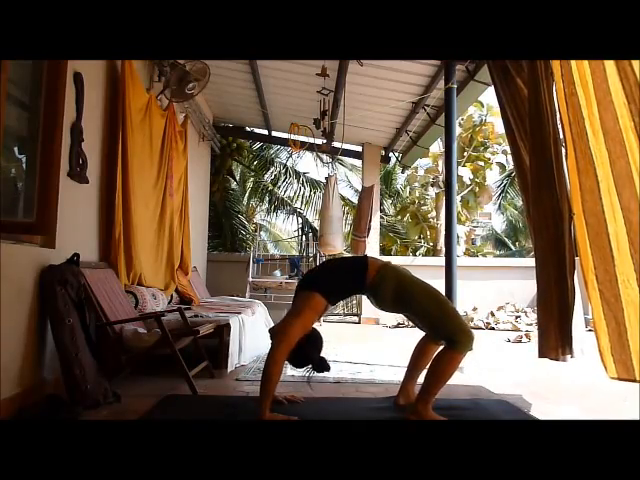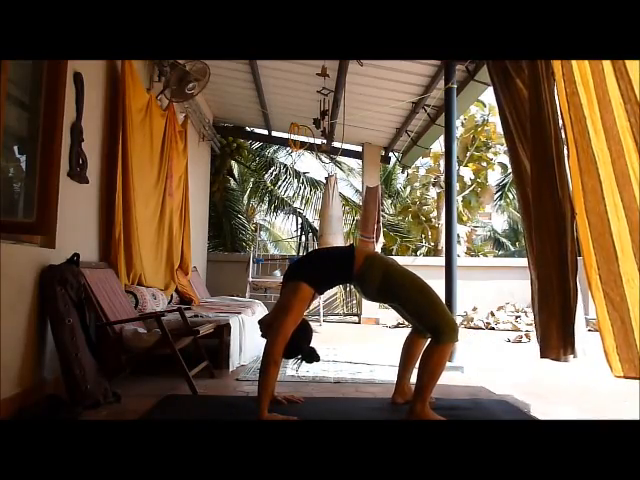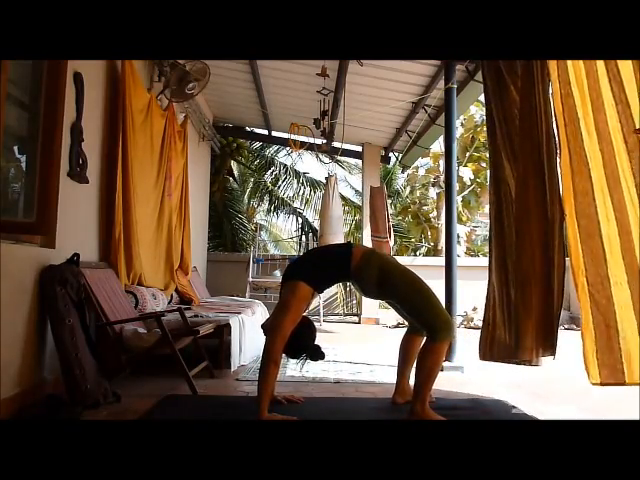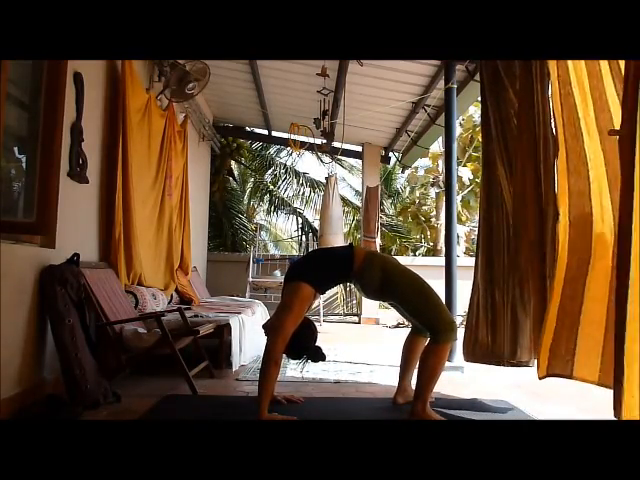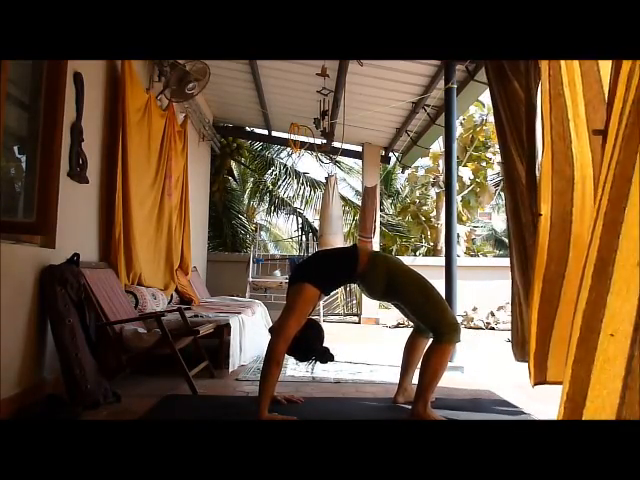
dt=0.7s
person 1, frame 1
left shoulder: (303, 316)
right shoulder: (301, 315)
left elbow: (274, 359)
right elbow: (276, 357)
left wrist: (265, 414)
right wrist: (268, 405)
left hip: (385, 281)
right hip: (382, 281)
person 1, frame 2
left shoulder: (292, 305)
right shoulder: (291, 302)
left elbow: (272, 356)
right elbow: (273, 355)
left wrist: (264, 414)
right wrist: (267, 404)
right hip: (371, 272)
person 1, frame 3
left shoulder: (291, 303)
right shoulder: (292, 299)
left elbow: (271, 356)
right elbow: (273, 354)
left wrist: (264, 413)
right wrist: (267, 404)
right hip: (370, 270)
person 1, frame 4
left shoulder: (294, 303)
right shoulder: (294, 301)
left elbow: (272, 357)
right elbow: (273, 355)
left wrist: (263, 414)
right wrist: (267, 404)
right hip: (371, 272)
person 1, frame 5
left shoulder: (299, 304)
left elbow: (274, 357)
right elbow: (276, 354)
left wrist: (263, 413)
right wrist: (267, 404)
right hip: (376, 273)
